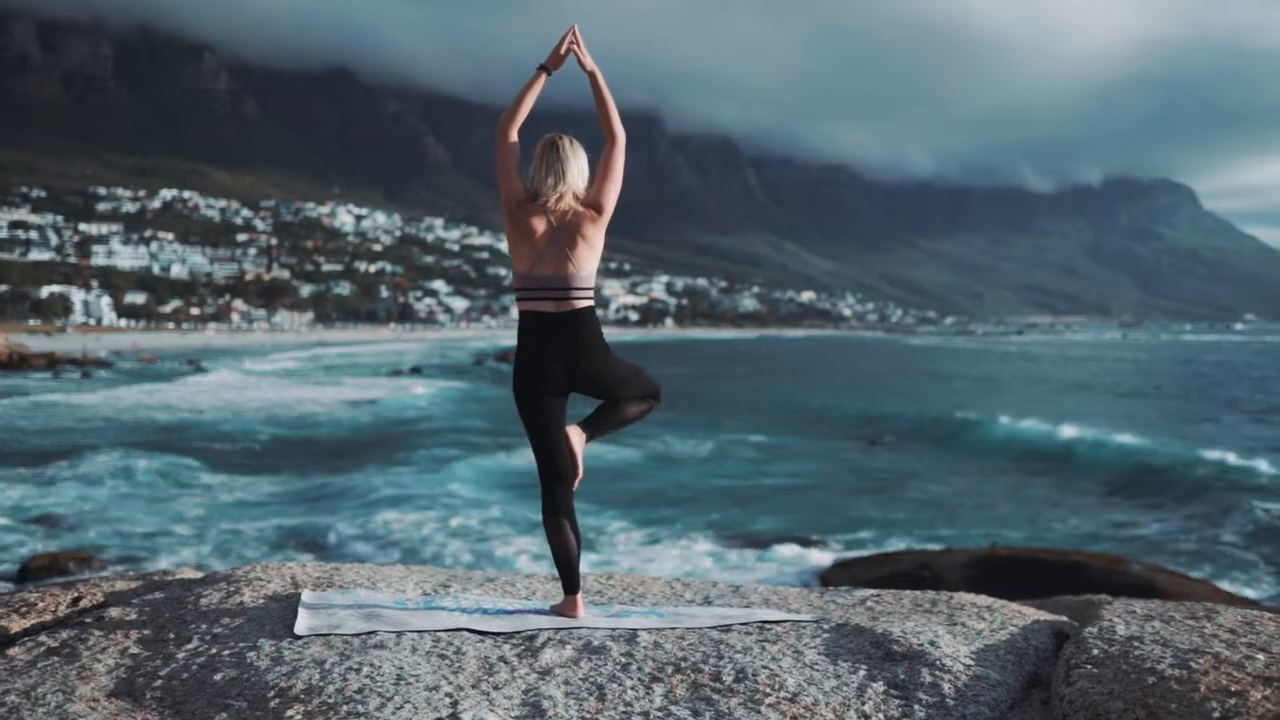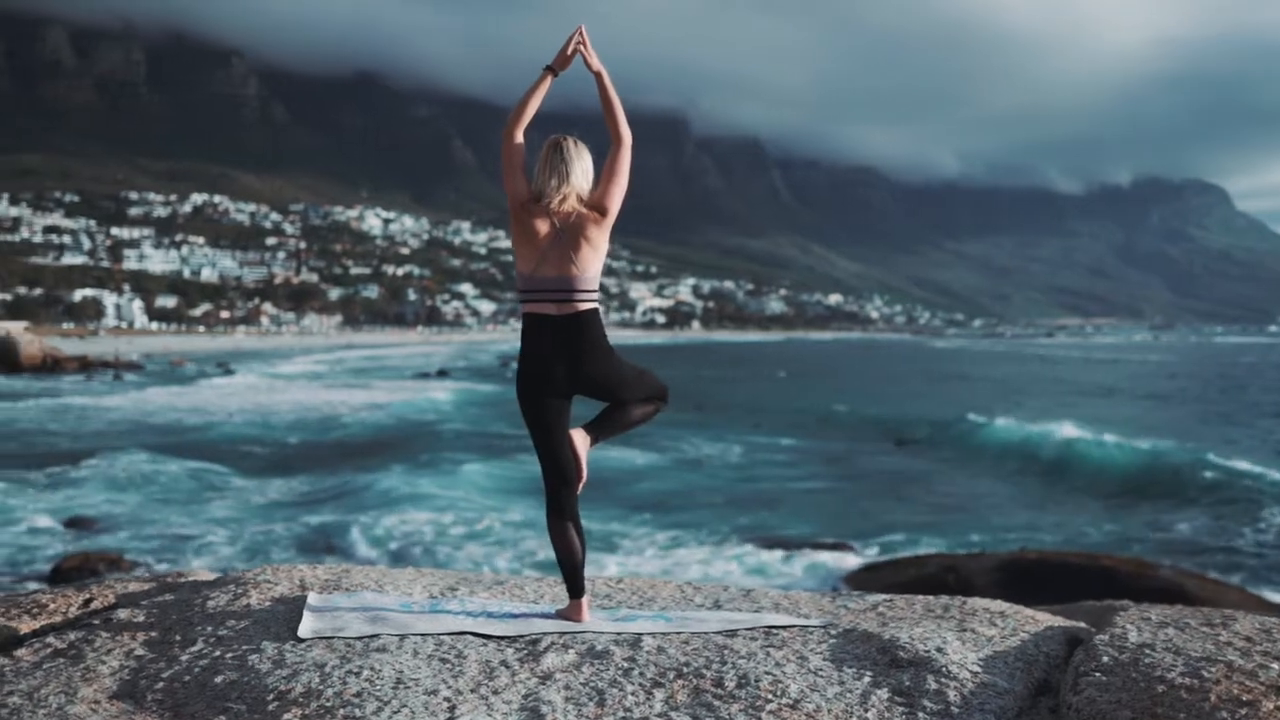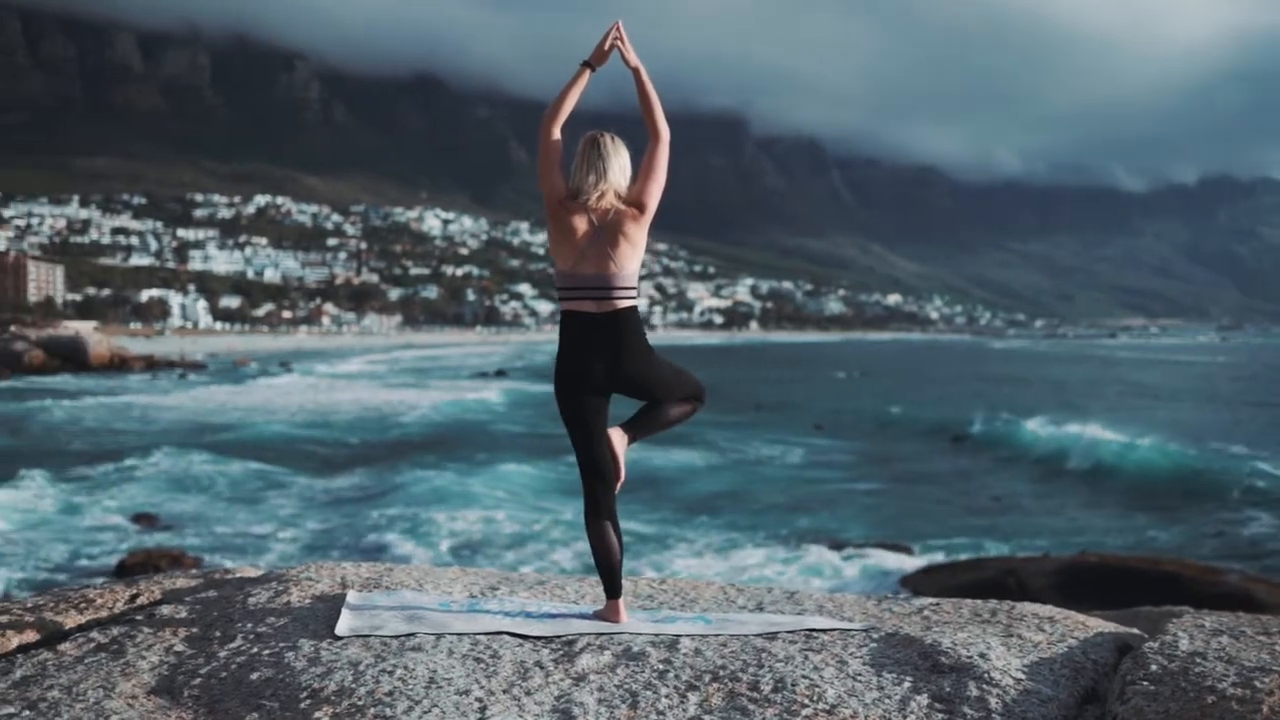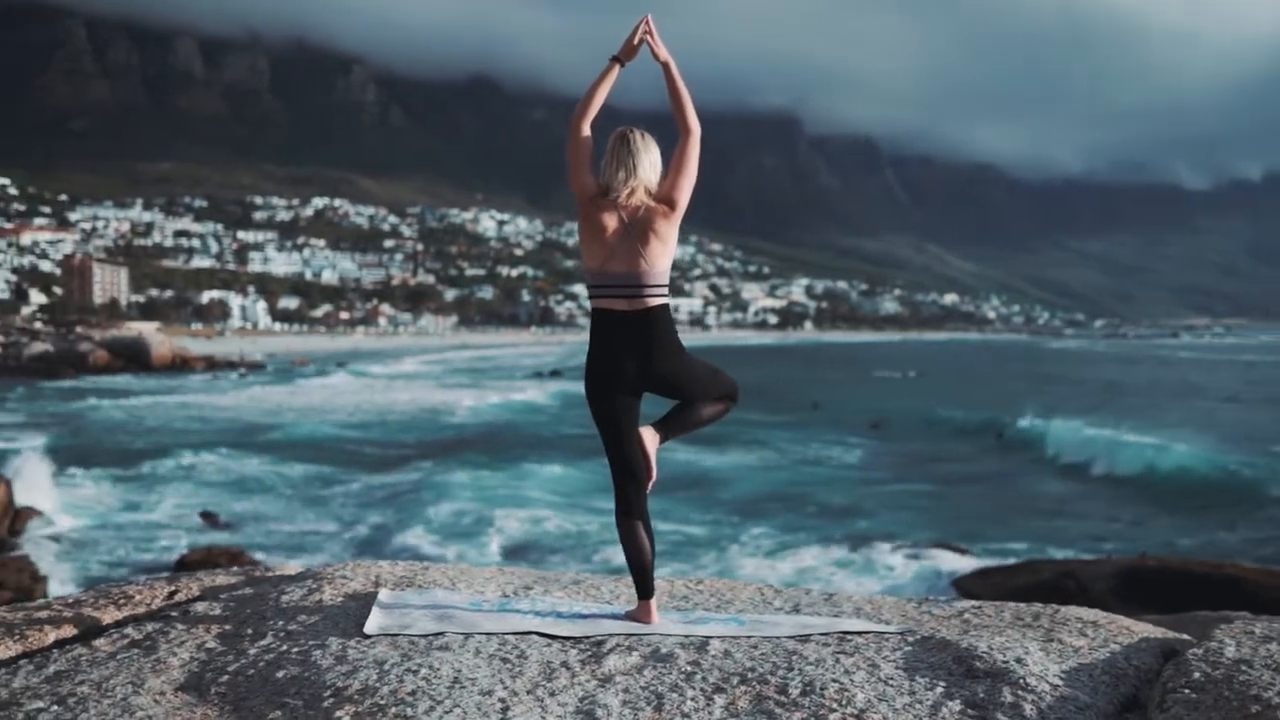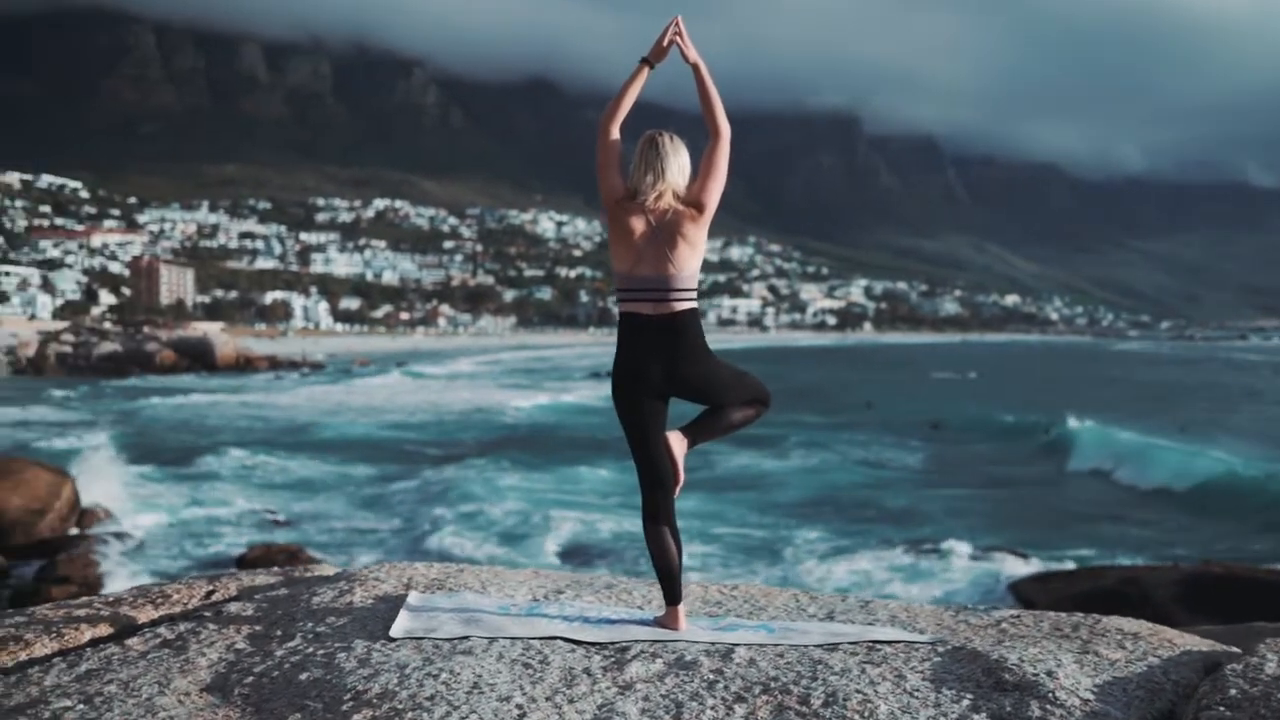
dt=0.7s
person 1, frame 1
left shoulder: (519, 215)
right shoulder: (594, 217)
left elbow: (507, 132)
right elbow: (617, 138)
left wrist: (547, 69)
right wrist: (590, 69)
left hip: (535, 358)
right hip: (585, 352)
left knee: (555, 485)
right knee: (649, 392)
left ankle: (573, 599)
right ankle: (584, 433)
person 1, frame 2
left shoulder: (523, 216)
right shoulder: (598, 219)
left elbow: (512, 134)
right elbow: (623, 139)
left wrist: (553, 69)
right wrist: (597, 69)
left hip: (538, 359)
right hip: (587, 353)
left knee: (559, 489)
right knee: (655, 393)
left ankle: (577, 603)
right ankle: (588, 435)
person 1, frame 3
left shoulder: (561, 214)
right shoulder: (637, 216)
left elbow: (550, 129)
right elbow: (662, 135)
left wrist: (591, 64)
right wrist: (634, 65)
left hip: (576, 358)
right hip: (627, 352)
left knee: (597, 487)
right knee: (692, 393)
left ankle: (615, 605)
right ankle: (626, 434)
person 1, frame 4
left shoulder: (591, 211)
right shoulder: (667, 212)
left elbow: (579, 126)
right elbow: (692, 131)
left wrist: (621, 59)
right wrist: (664, 59)
left hip: (607, 357)
right hip: (658, 351)
left knee: (628, 488)
right knee: (725, 391)
left ankle: (646, 606)
right ankle: (657, 434)
person 1, frame 5
left shoulder: (619, 215)
right shoulder: (695, 217)
left elbow: (608, 129)
right elbow: (721, 133)
left wrist: (650, 61)
right wrist: (694, 61)
left hip: (634, 360)
right hip: (685, 355)
left knee: (655, 492)
right knee: (757, 396)
left ankle: (674, 611)
right ankle: (685, 438)
